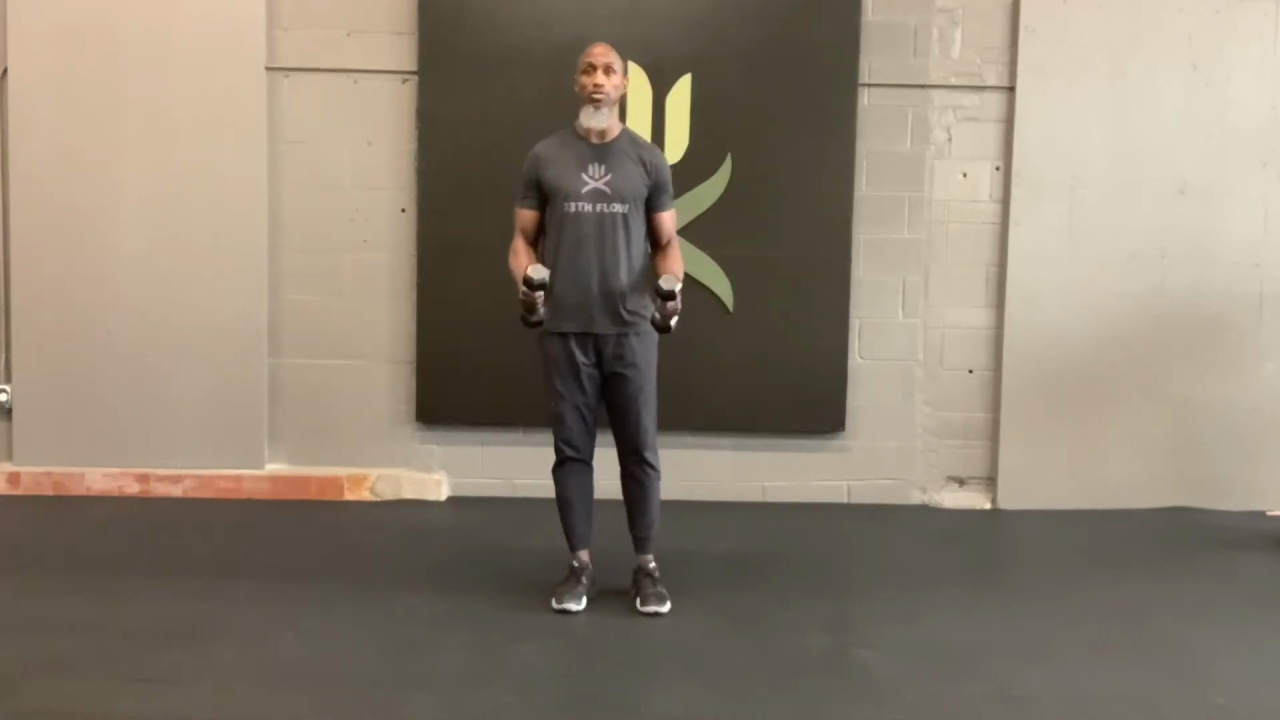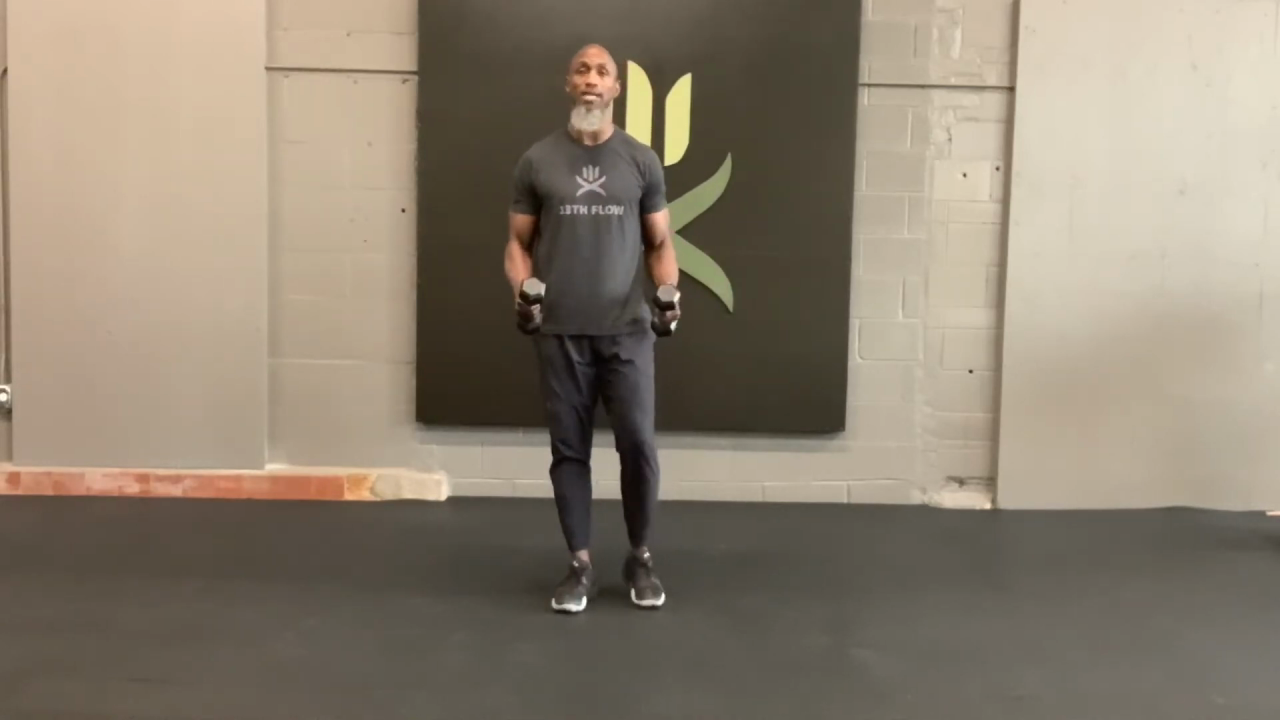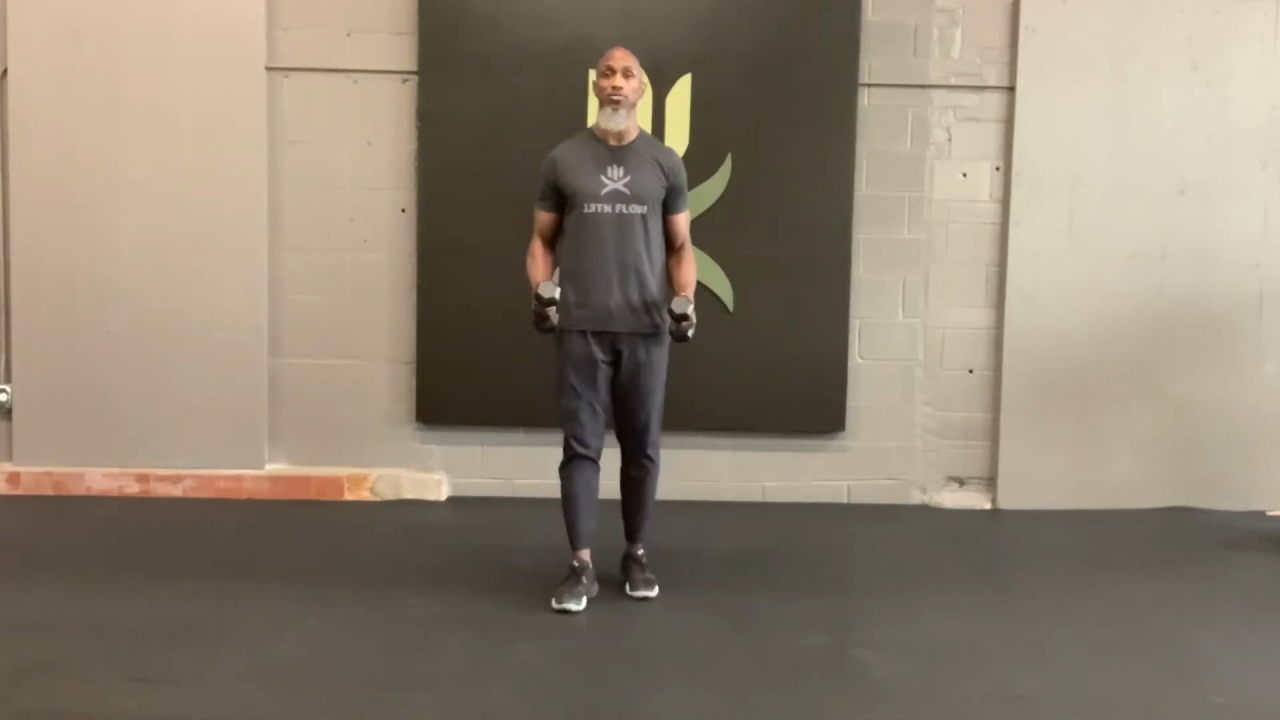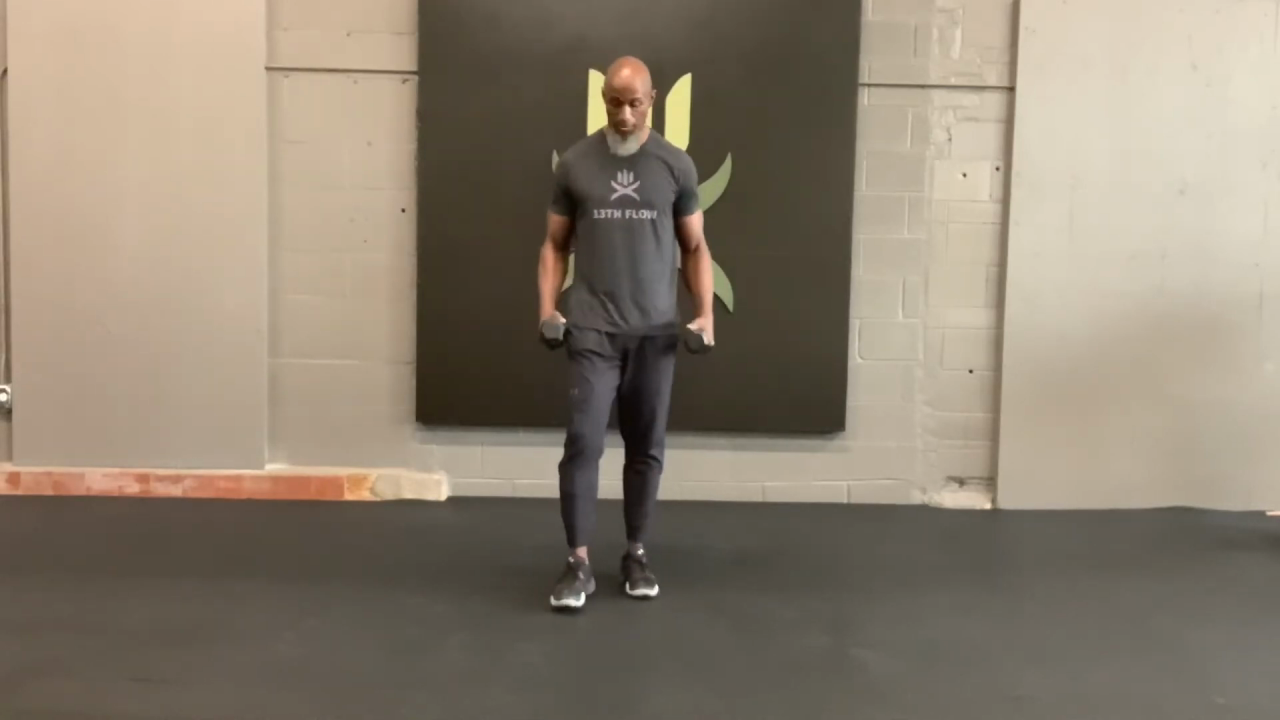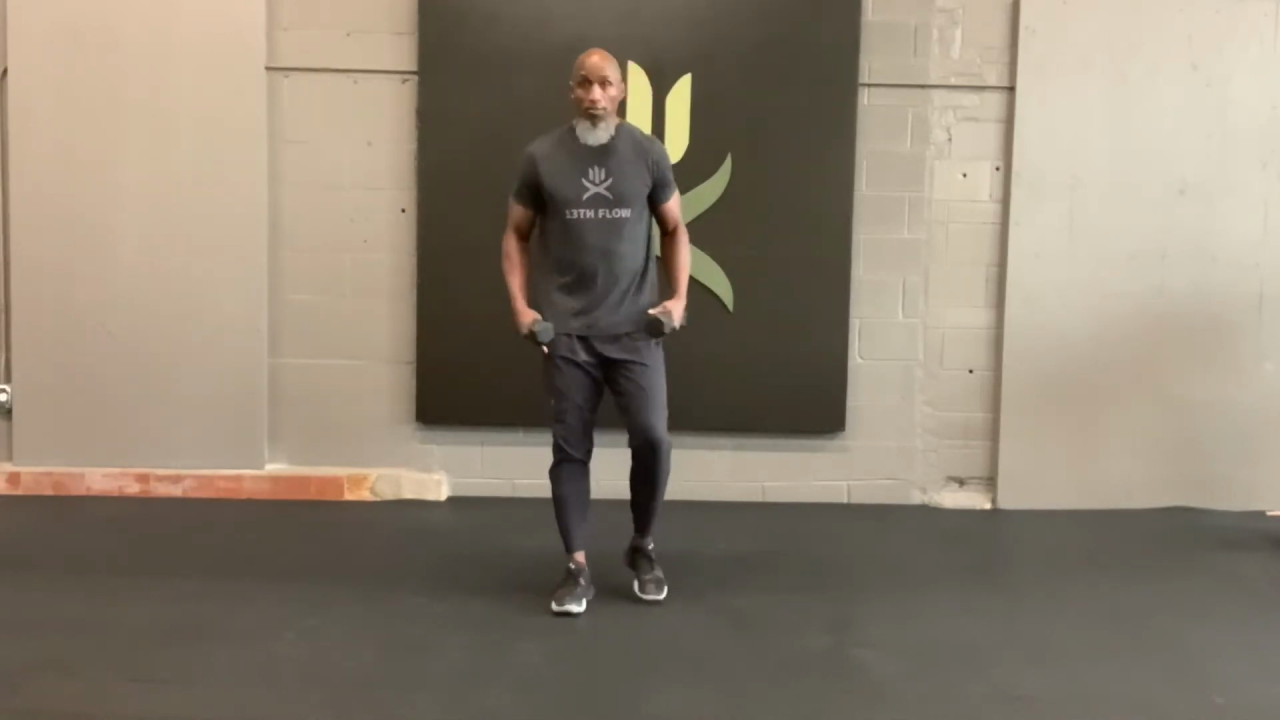
dt=0.5s
person 1, frame 1
left shoulder: (648, 160)
right shoulder: (545, 157)
left elbow: (666, 241)
right elbow: (524, 237)
left wrist: (671, 285)
right wrist: (525, 279)
left hip: (631, 329)
right hip: (565, 329)
left knee: (639, 450)
right knee: (571, 449)
left ankle: (646, 565)
right ankle: (580, 564)
person 1, frame 2
left shoulder: (641, 161)
right shoulder: (537, 161)
left elbow: (659, 242)
right elbow: (519, 243)
left wrist: (669, 290)
right wrist: (521, 287)
left hip: (627, 330)
right hip: (561, 332)
left knee: (639, 445)
right knee: (569, 451)
left ankle: (639, 556)
right ankle: (581, 565)
person 1, frame 3
left shoulder: (665, 163)
right shoulder: (564, 159)
left elbow: (680, 245)
right elbow: (543, 239)
left wrist: (685, 297)
right wrist: (540, 288)
left hip: (645, 328)
right hip: (582, 328)
left knee: (642, 448)
right knee: (581, 446)
left ankle: (636, 553)
right ankle: (582, 565)
person 1, frame 4
left shoulder: (676, 164)
right shoulder: (574, 163)
left elbow: (694, 246)
right elbow: (555, 243)
left wrist: (706, 312)
right wrist: (547, 305)
left hip: (656, 330)
right hip: (592, 328)
left knee: (646, 447)
right knee: (583, 441)
left ankle: (635, 552)
right ankle: (578, 562)
person 1, frame 5
left shoulder: (648, 154)
right shoulder: (541, 157)
left elbow: (674, 228)
right elbow: (516, 234)
left wrist: (678, 296)
right wrist: (520, 304)
left hip: (634, 327)
right hip: (566, 330)
left knee: (652, 439)
right knee: (570, 450)
left ankle: (642, 546)
right ankle: (577, 567)
